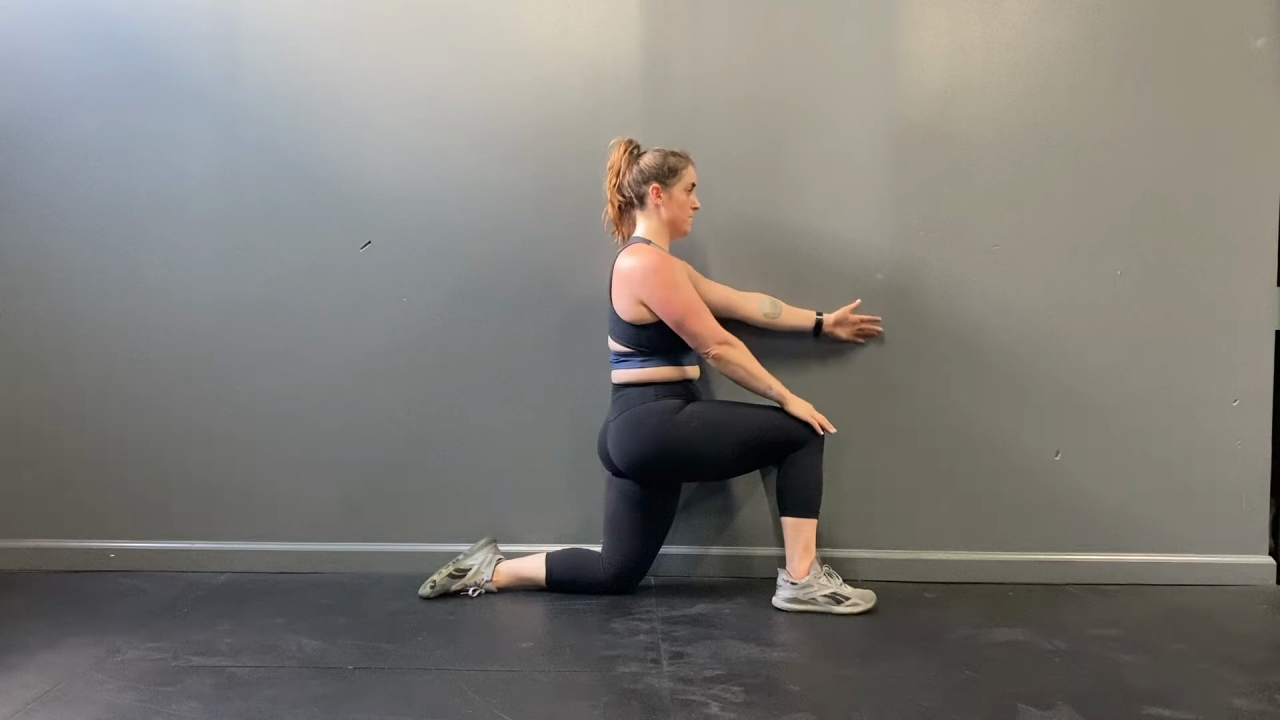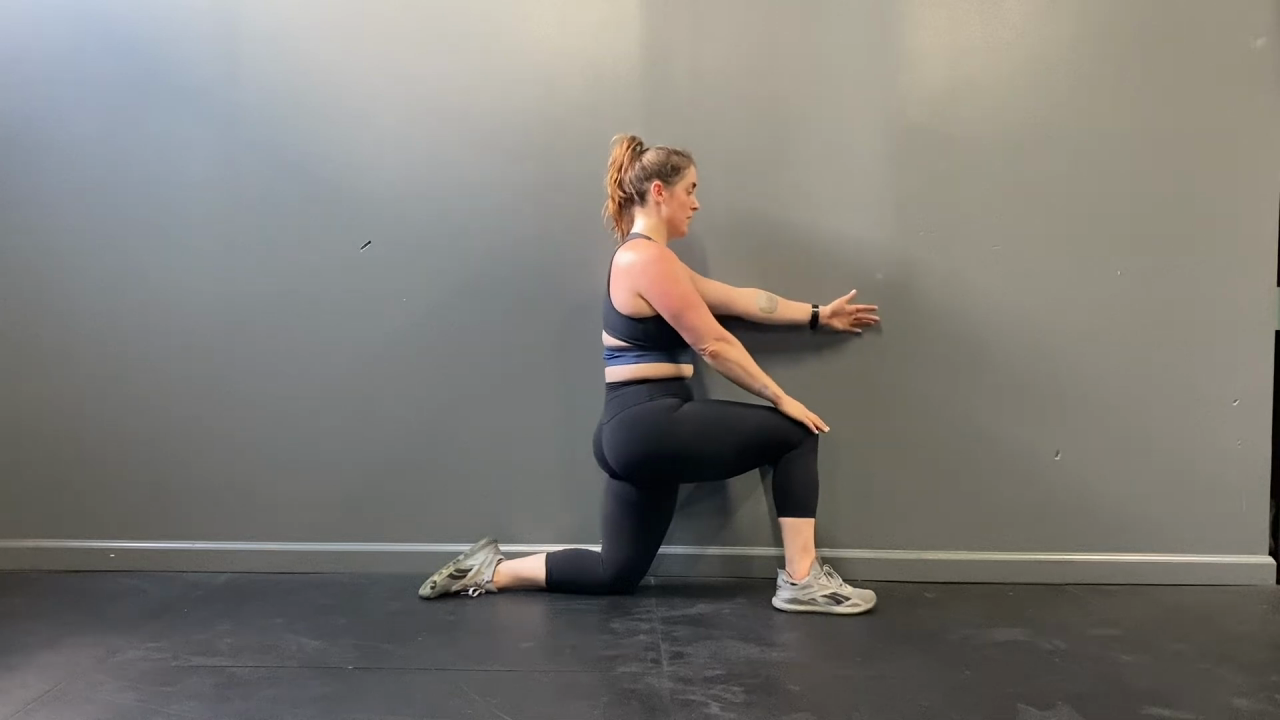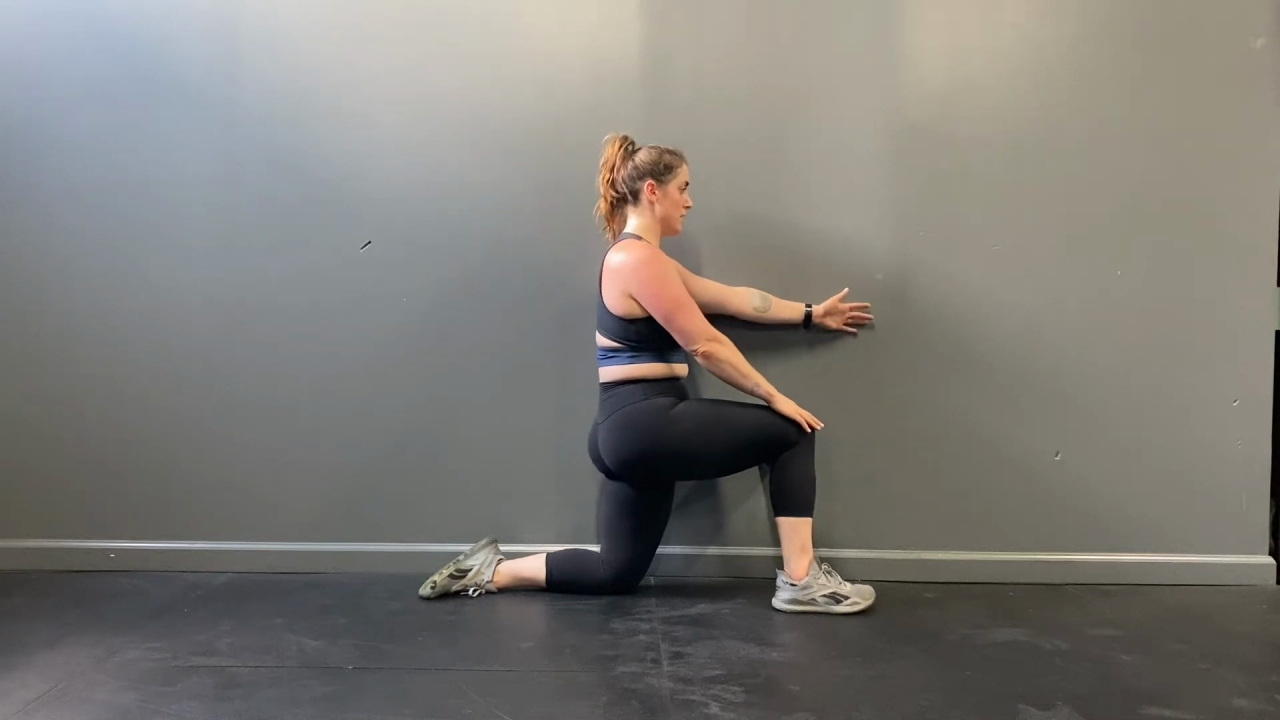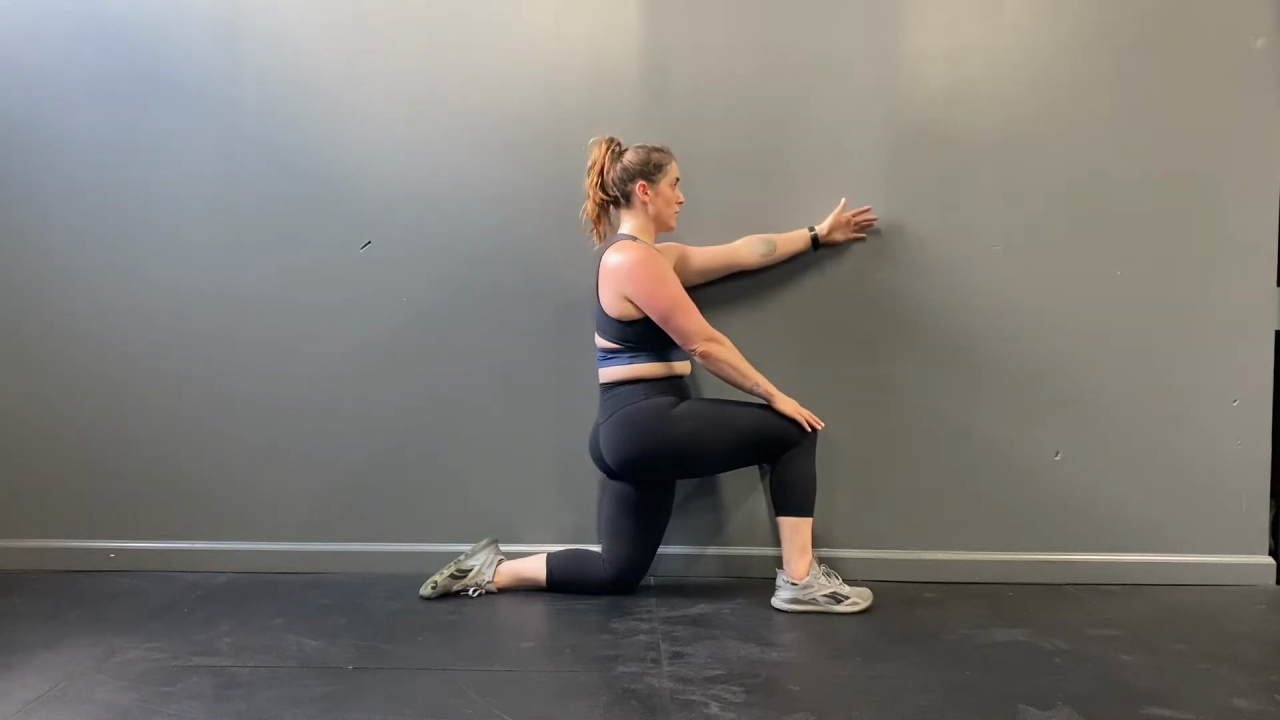
dt=0.7s
person 1, frame 1
left shoulder: (656, 262)
right shoulder: (648, 264)
left elbow: (741, 302)
right elbow: (717, 348)
left wrist: (822, 323)
right wrist: (788, 399)
left hip: (640, 432)
right hip: (657, 428)
left knee: (616, 572)
right knee: (801, 434)
left ankle: (490, 571)
right ankle: (802, 581)
person 1, frame 2
left shoulder: (644, 257)
right shoulder: (648, 258)
left elbow: (737, 299)
right elbow: (714, 346)
left wrist: (818, 314)
right wrist: (782, 399)
left hip: (634, 431)
right hip: (650, 426)
left knee: (617, 573)
right knee: (795, 434)
left ankle: (489, 570)
right ankle: (802, 581)
person 1, frame 3
left shoulder: (645, 259)
right shoulder: (638, 259)
left elbow: (732, 299)
right elbow: (706, 345)
left wrist: (811, 314)
right wrist: (775, 398)
left hip: (631, 431)
right hip: (644, 426)
left knee: (617, 573)
right knee: (792, 433)
left ankle: (489, 570)
right ankle: (801, 581)
person 1, frame 4
left shoulder: (655, 255)
right shoulder: (633, 259)
left elbow: (740, 254)
right elbow: (704, 344)
left wrist: (818, 235)
right wrist: (775, 396)
left hip: (632, 430)
right hip: (644, 424)
left knee: (618, 572)
right knee: (794, 432)
left ankle: (489, 570)
right ankle: (800, 581)
